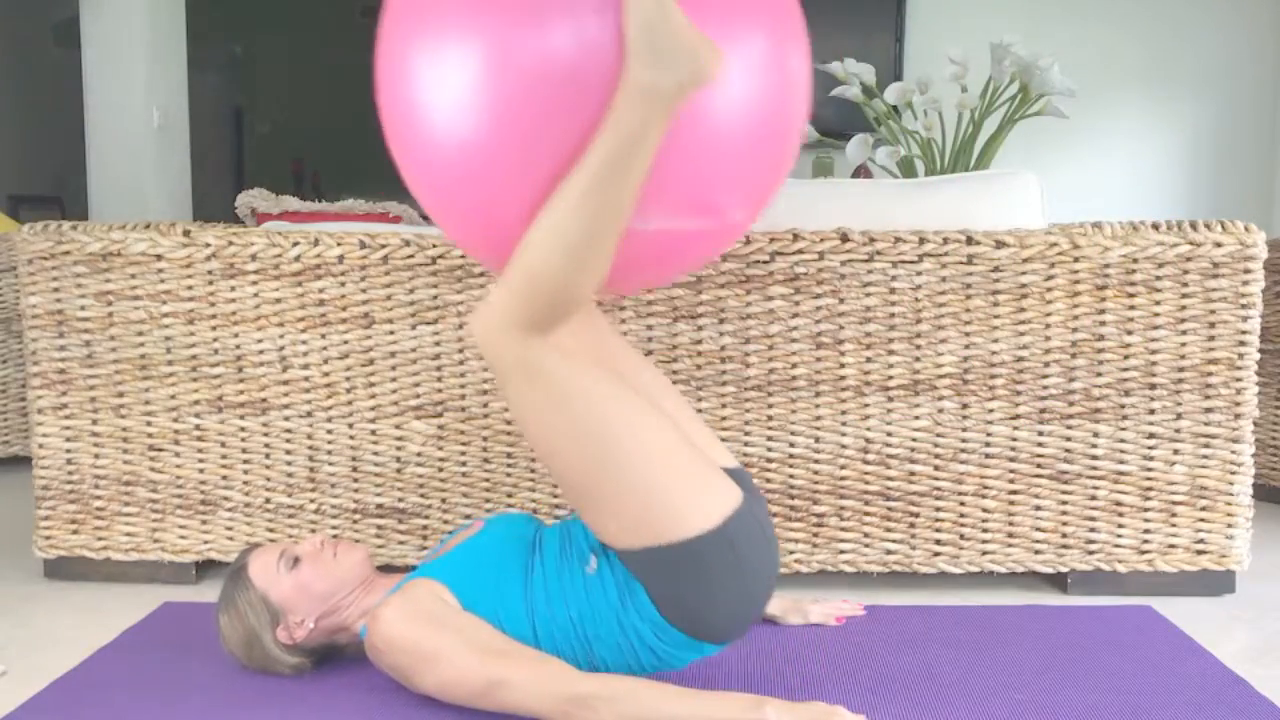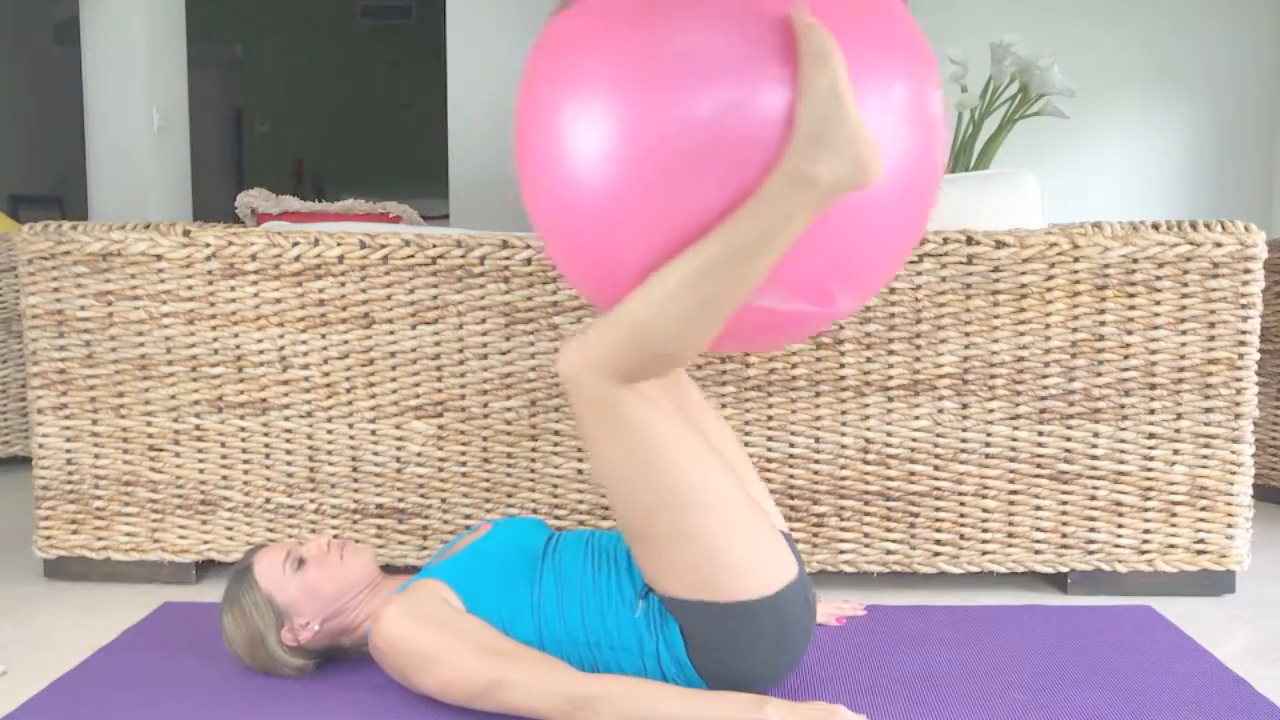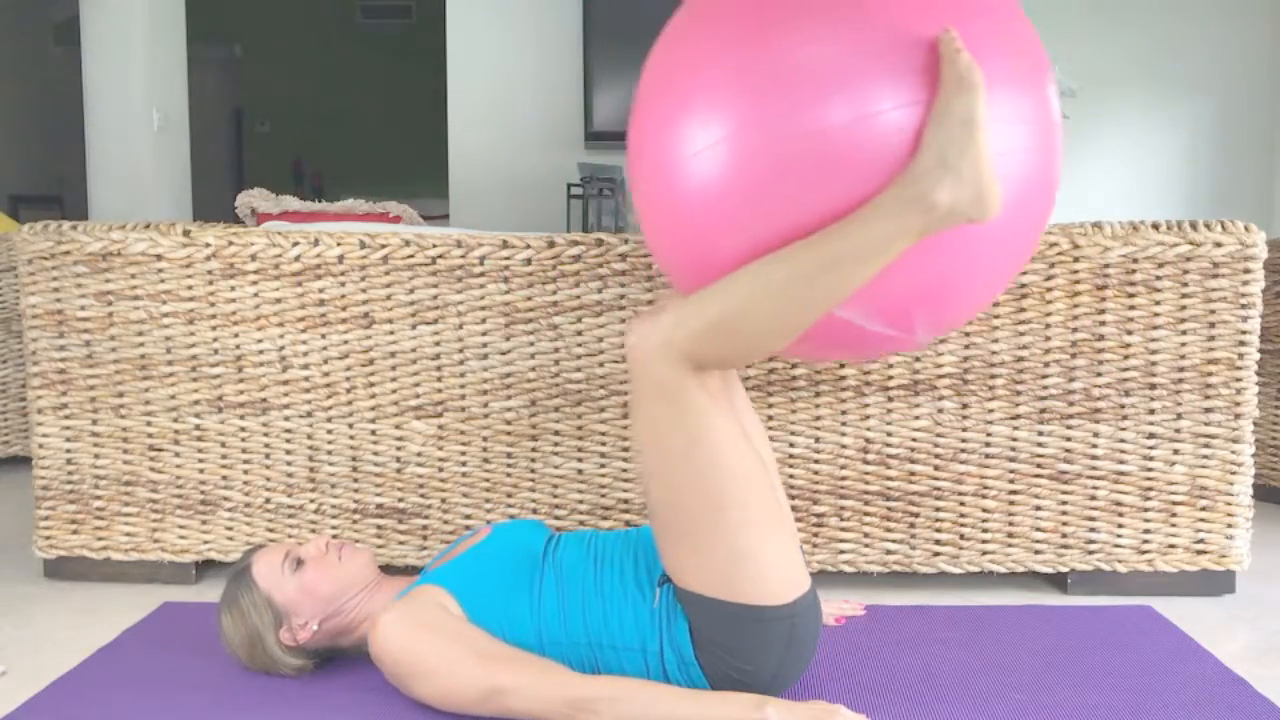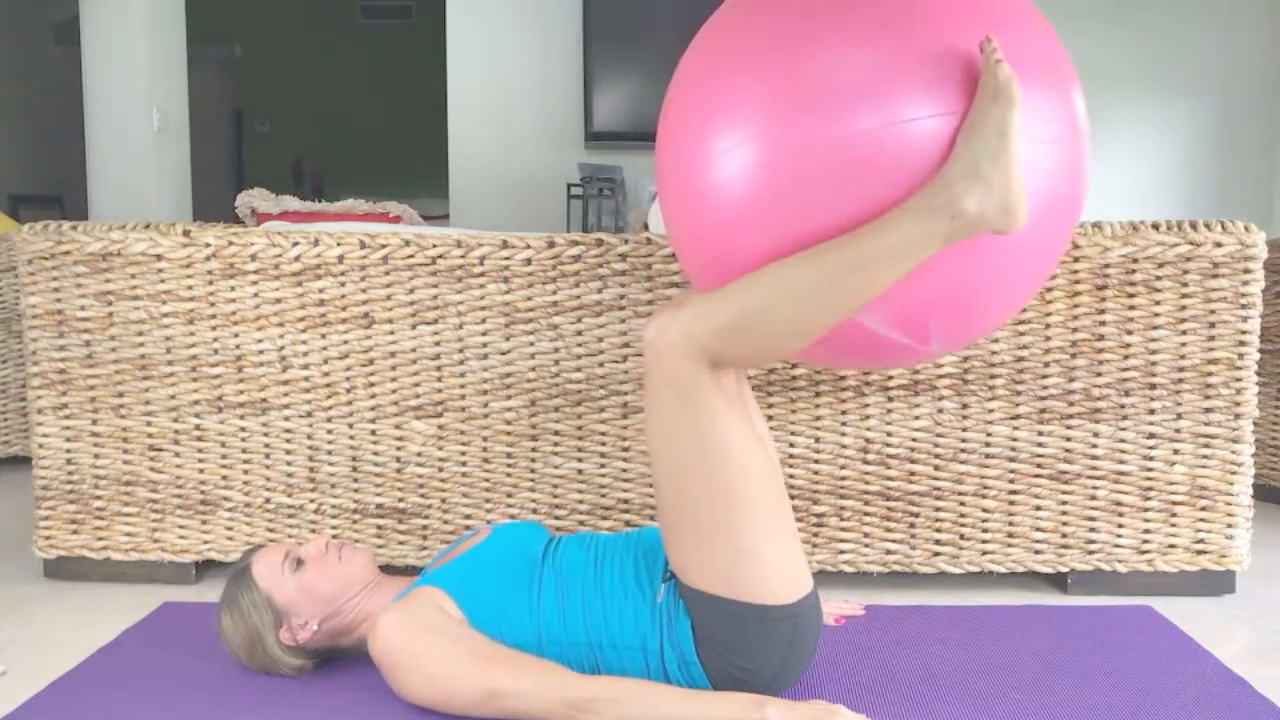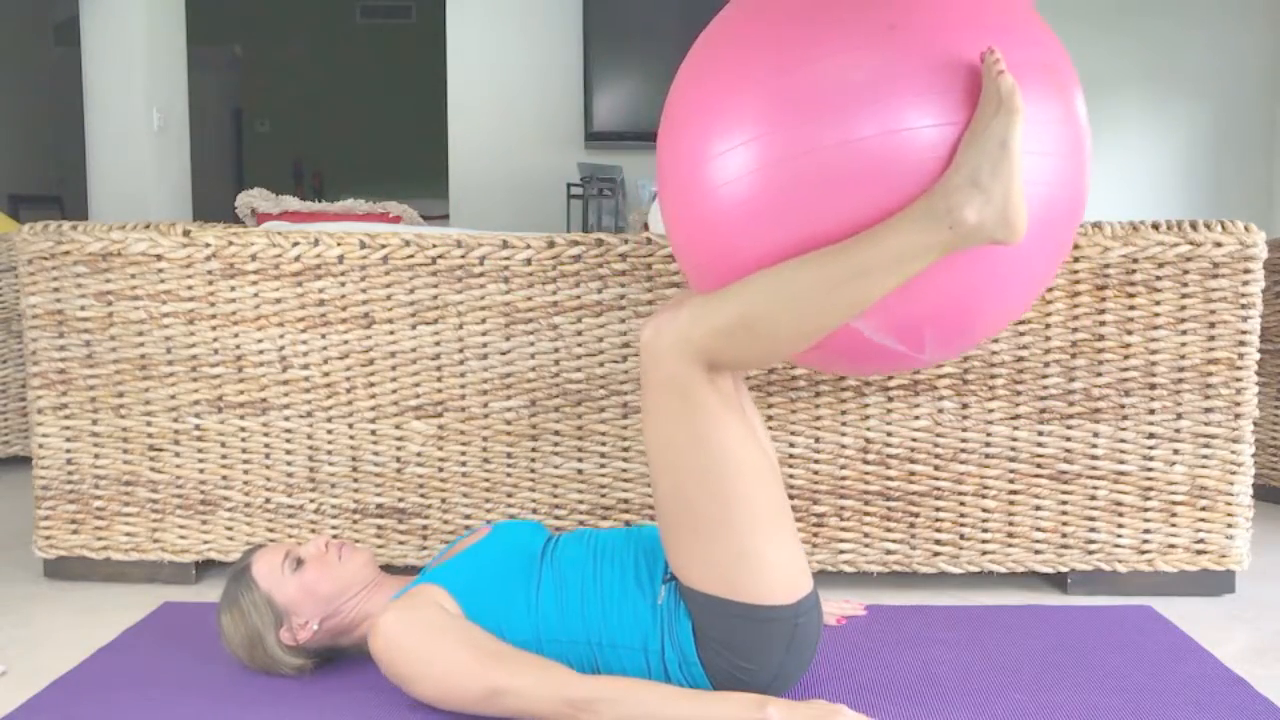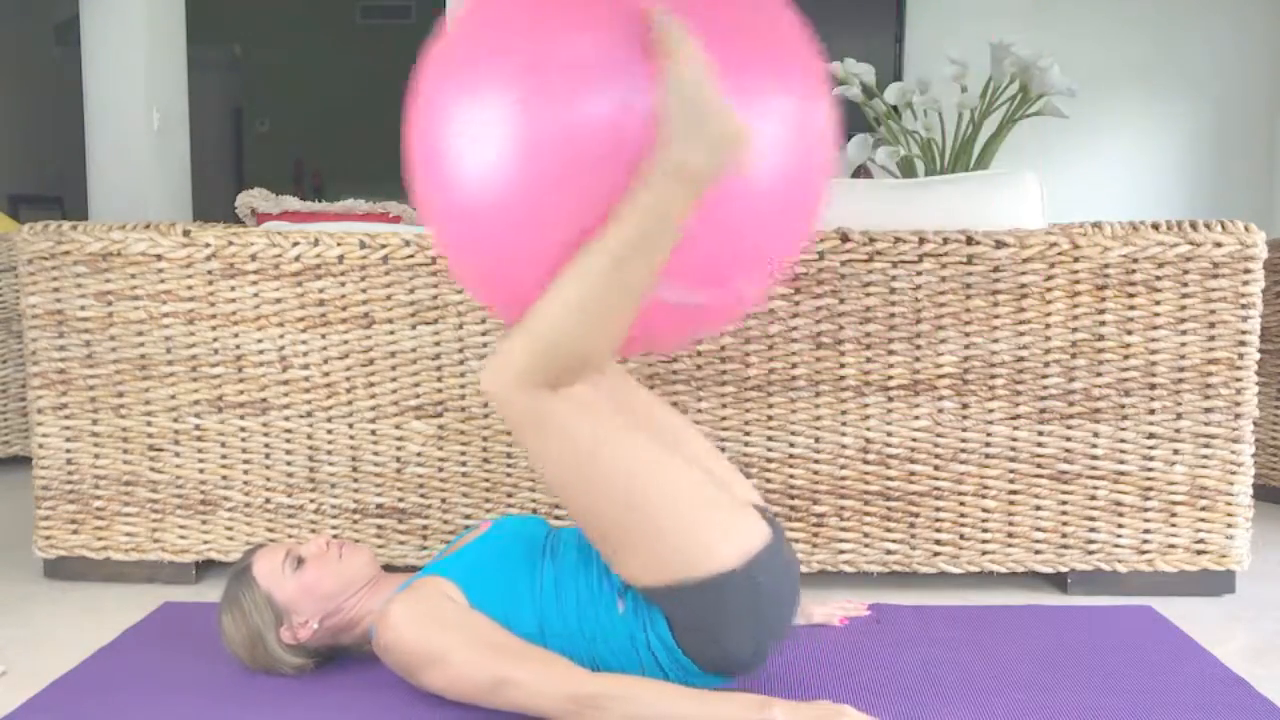
dt=0.4s
person 1, frame 1
left shoulder: (435, 582)
right shoulder: (399, 630)
left hip: (707, 558)
right hip: (702, 561)
right knee: (508, 324)
right ankle: (652, 80)
person 1, frame 2
left shoulder: (440, 584)
right shoulder: (402, 630)
left wrist: (774, 599)
left hip: (745, 613)
right hip: (730, 636)
left knee: (632, 350)
right knee: (597, 362)
right ankle: (816, 169)
person 1, frame 3
left shoulder: (447, 580)
right shoulder: (402, 635)
left wrist: (780, 594)
left hip: (741, 618)
right hip: (737, 640)
left knee: (685, 347)
right knee: (664, 344)
right ankle: (930, 192)
person 1, frame 4
left shoulder: (444, 580)
right shoulder: (403, 639)
left wrist: (787, 594)
left hip: (737, 614)
right hip: (733, 641)
left knee: (696, 337)
right knee: (682, 341)
right ankle: (955, 202)
person 1, frame 5
left shoulder: (446, 577)
right shoulder: (401, 636)
left wrist: (786, 595)
left hip: (735, 615)
right hip: (737, 643)
left knee: (692, 333)
right knee: (677, 341)
right ankle: (958, 212)
person 1, frame 6
left shoulder: (441, 588)
right shoulder: (408, 628)
left hip: (729, 592)
right hip: (719, 593)
right knee: (519, 376)
right ankle: (689, 149)
